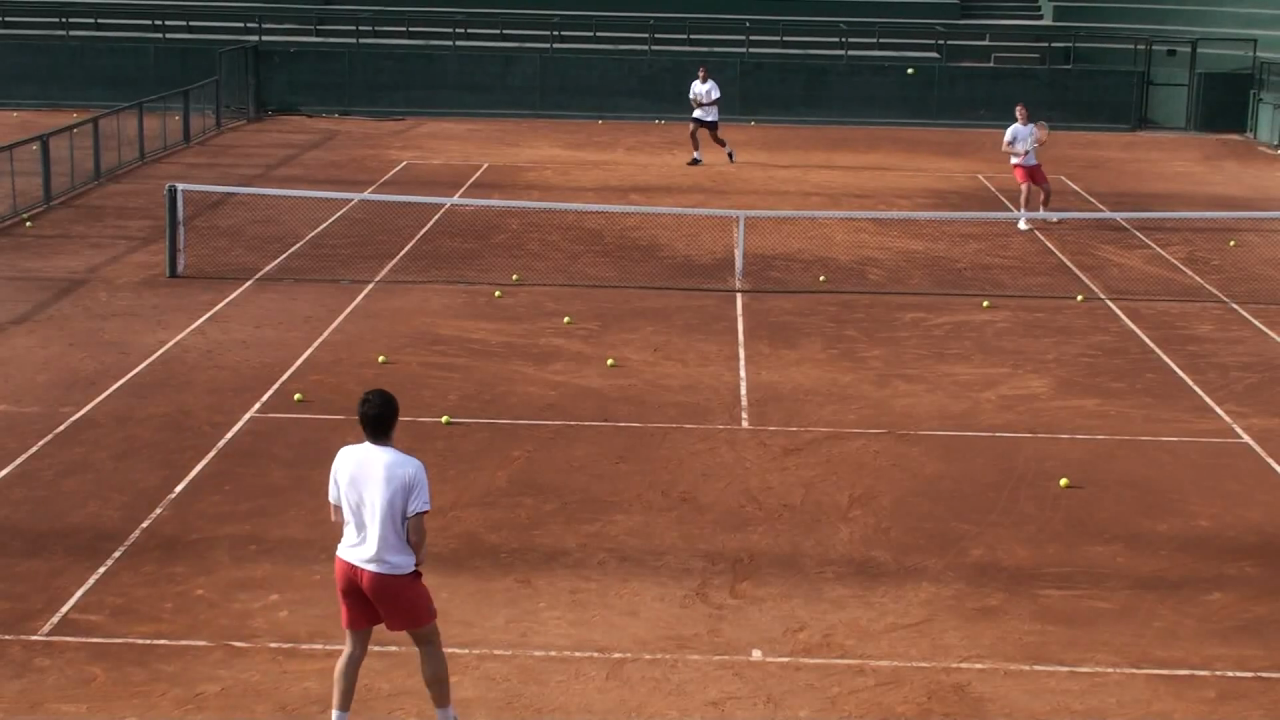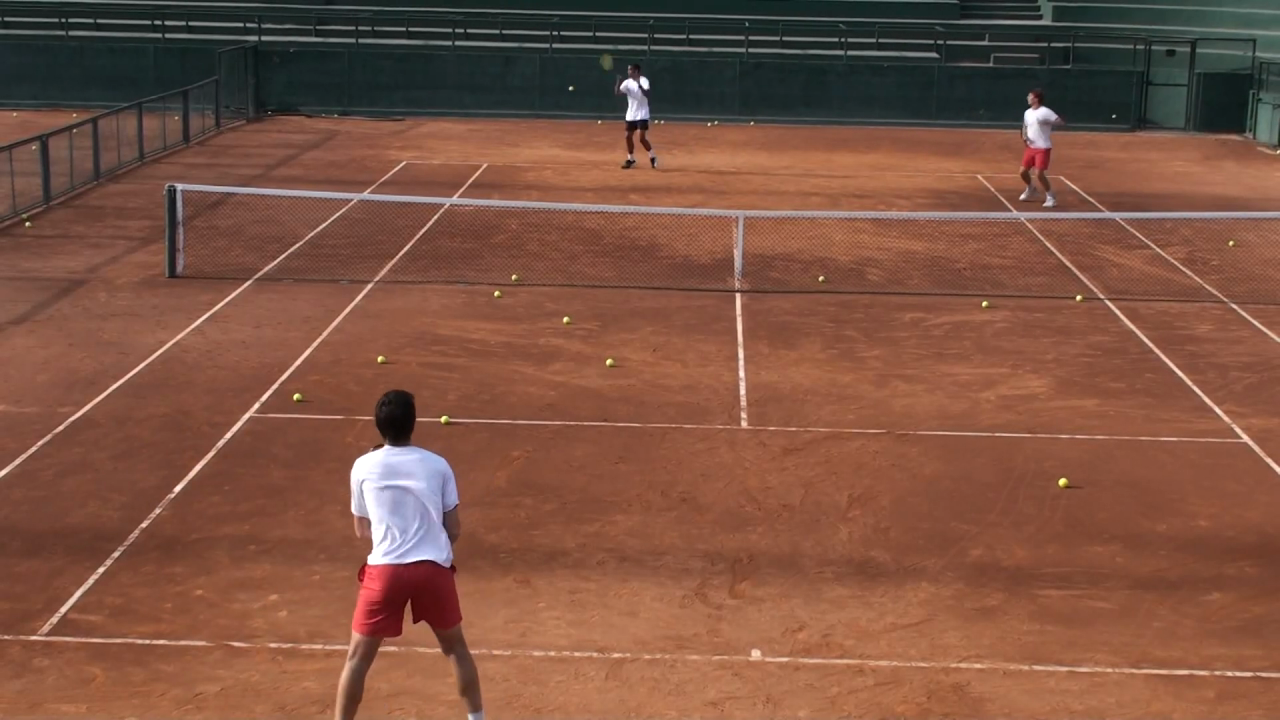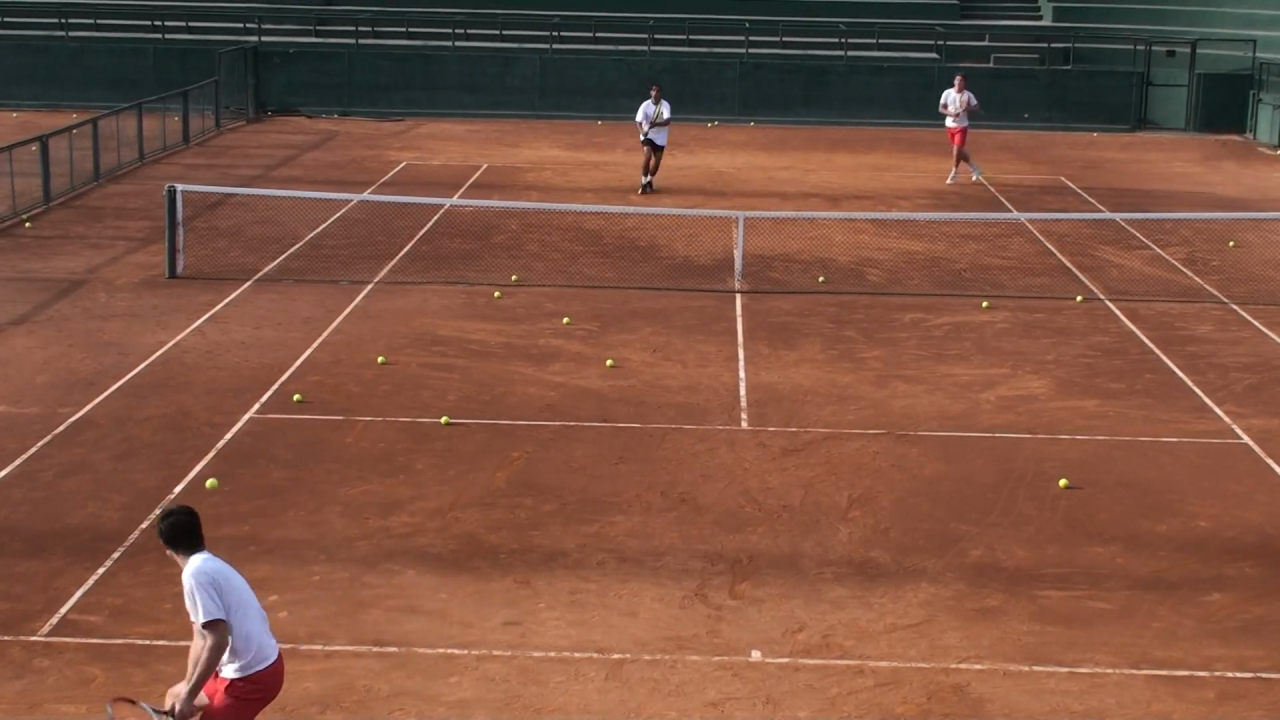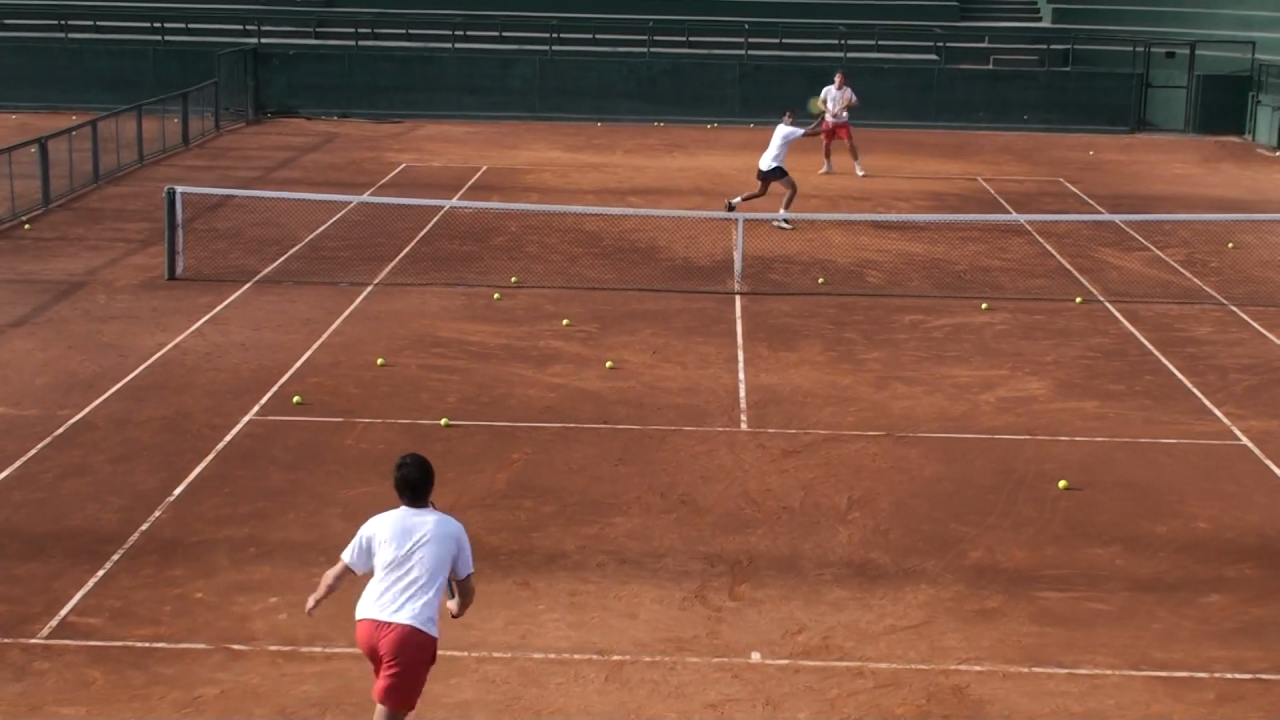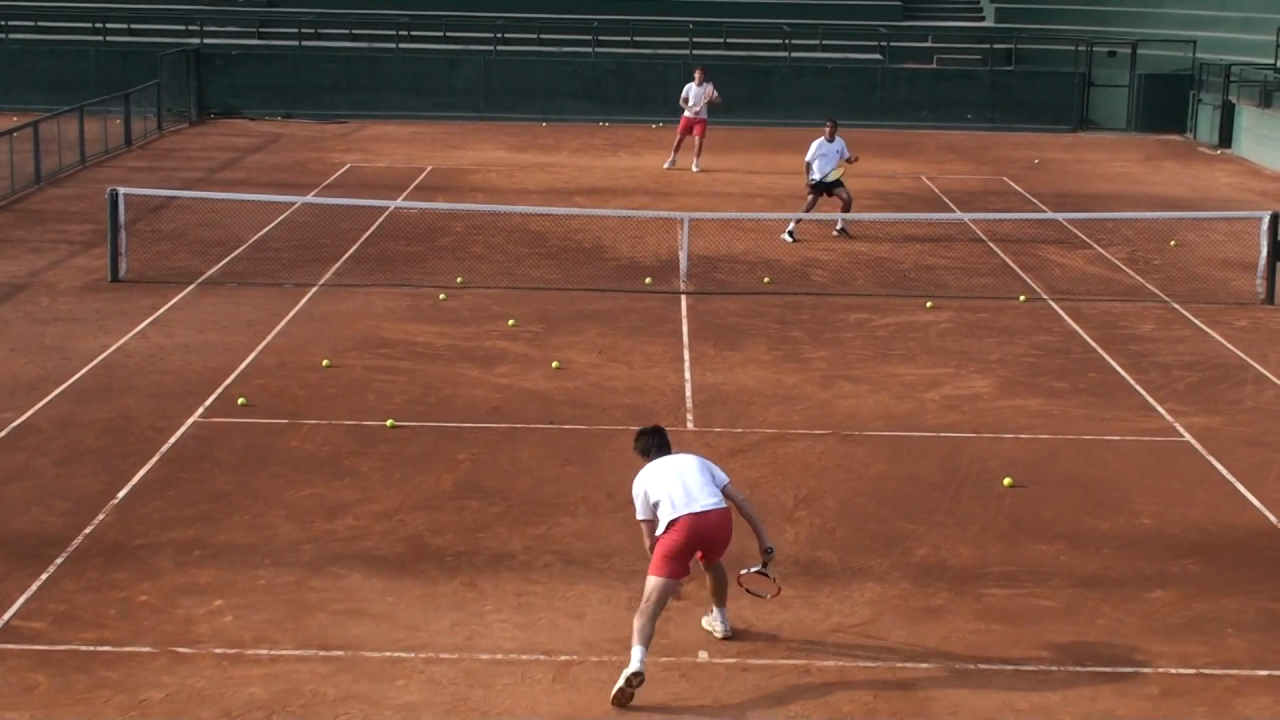
dt=1s
person 1, frame 1
left shoulder: (344, 457)
right shoulder: (410, 468)
left elbow: (336, 516)
right elbow: (416, 535)
right wrist: (416, 555)
left hip: (347, 565)
right hip: (392, 573)
left knee: (355, 647)
right knee: (429, 642)
person 1, frame 2
left shoulder: (363, 467)
right shoulder: (438, 465)
left elbow: (362, 531)
right elbow: (453, 529)
left hip: (385, 570)
right hip: (434, 569)
left knee: (358, 656)
right knee: (456, 648)
person 1, frame 3
left shoulder: (195, 574)
right shoulder: (211, 566)
left elbow: (218, 641)
right elbow: (202, 639)
left wrist: (189, 694)
right wrist: (187, 691)
left hip: (250, 678)
right hip: (263, 665)
right knee: (175, 699)
person 1, frame 4
left shoulder: (376, 526)
right shoulder: (452, 529)
left elbow: (337, 575)
right elbow: (467, 590)
left wrist: (316, 596)
right wrist: (458, 607)
left hip: (370, 627)
right hip: (411, 636)
person 1, frame 5
left shoulder: (642, 479)
right shoulder: (698, 461)
left elbow: (650, 540)
right elbow: (741, 502)
left wrist: (669, 574)
right wrist: (762, 539)
left hip: (681, 526)
right hip: (718, 519)
left knee: (649, 606)
right knee: (711, 562)
left ankle: (636, 667)
right ankle: (721, 621)
